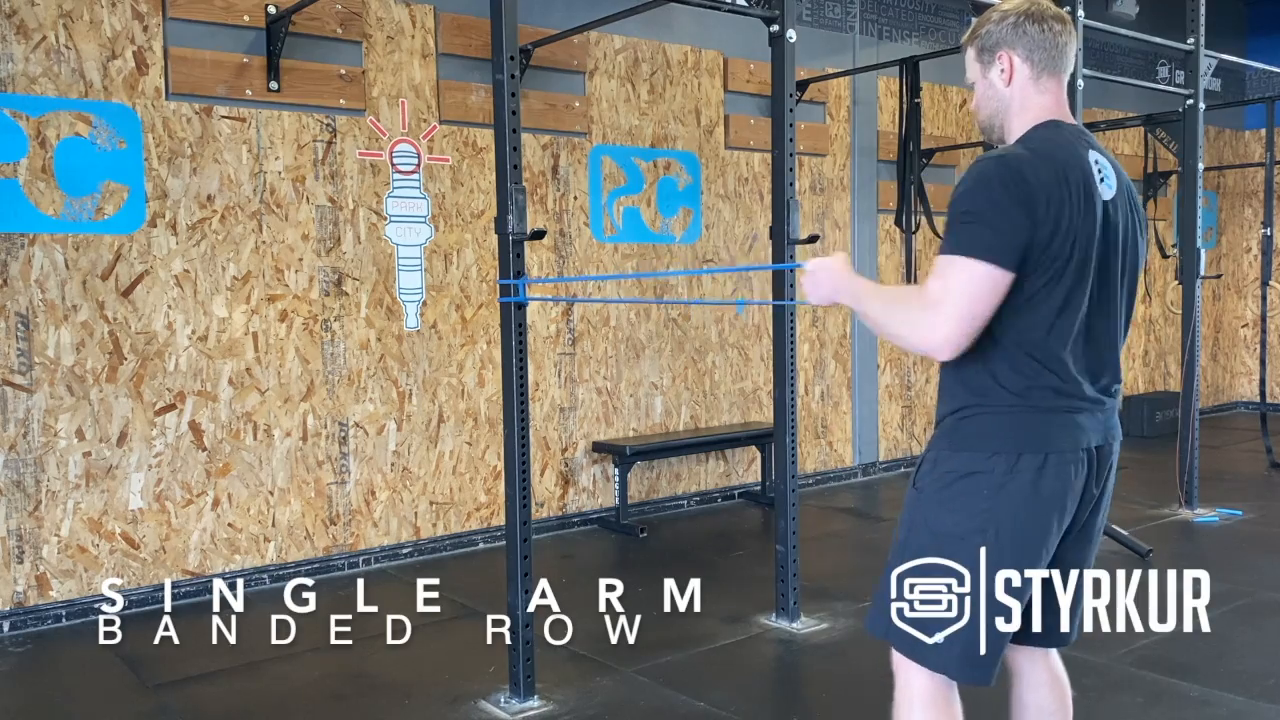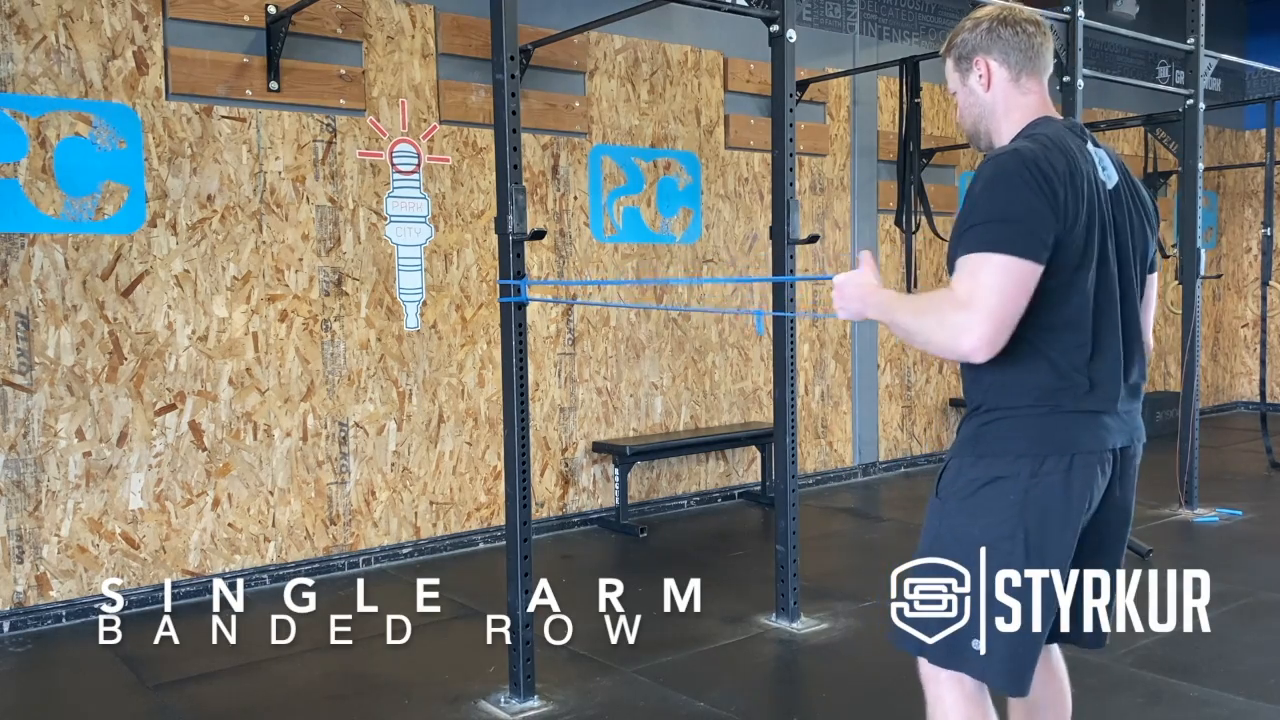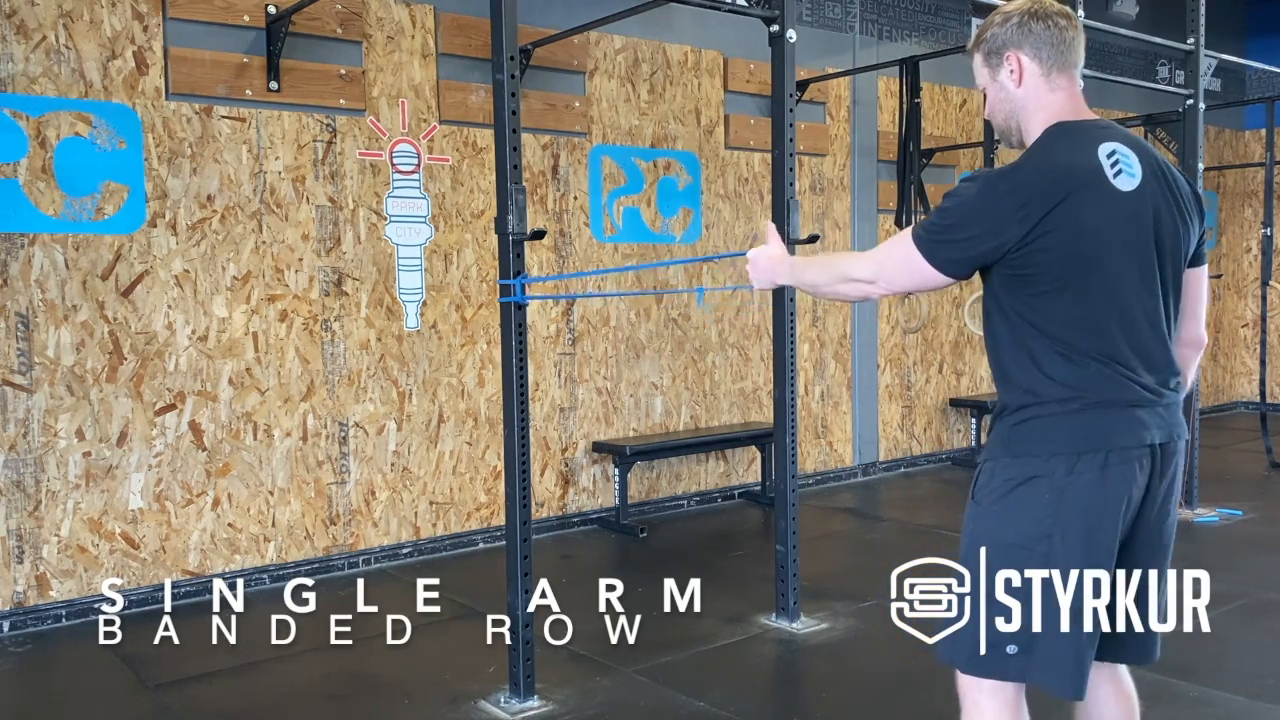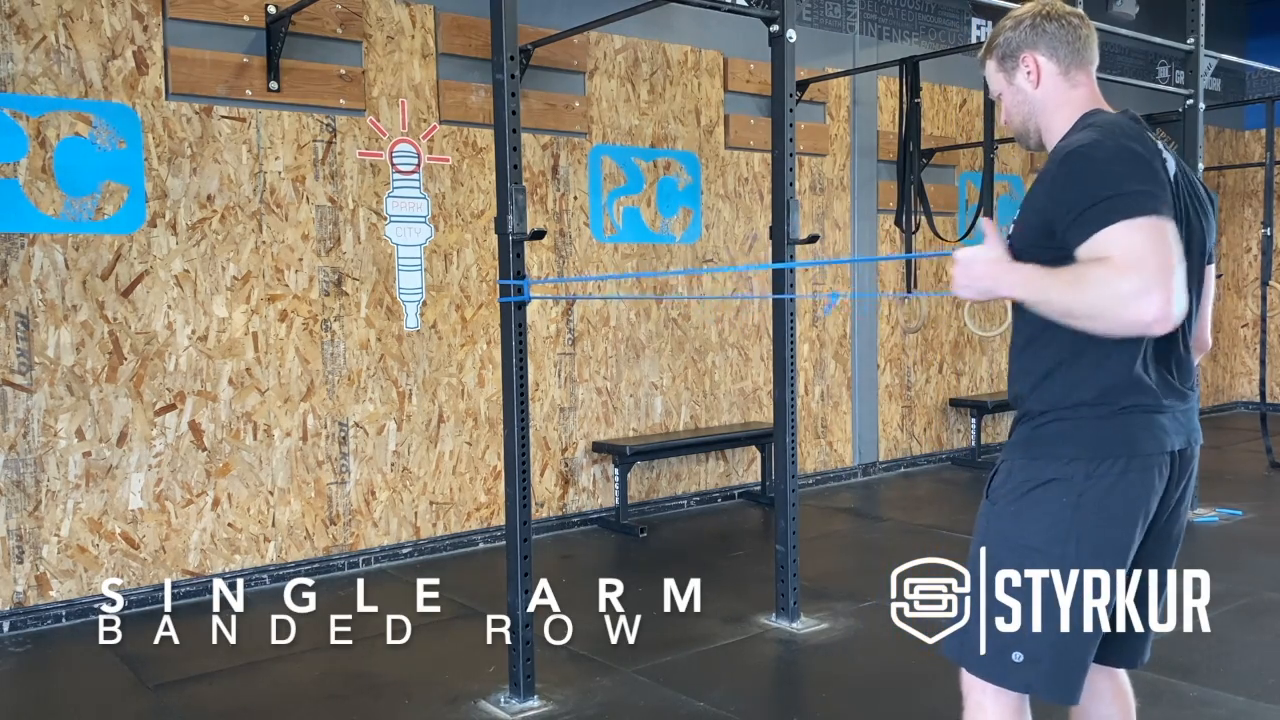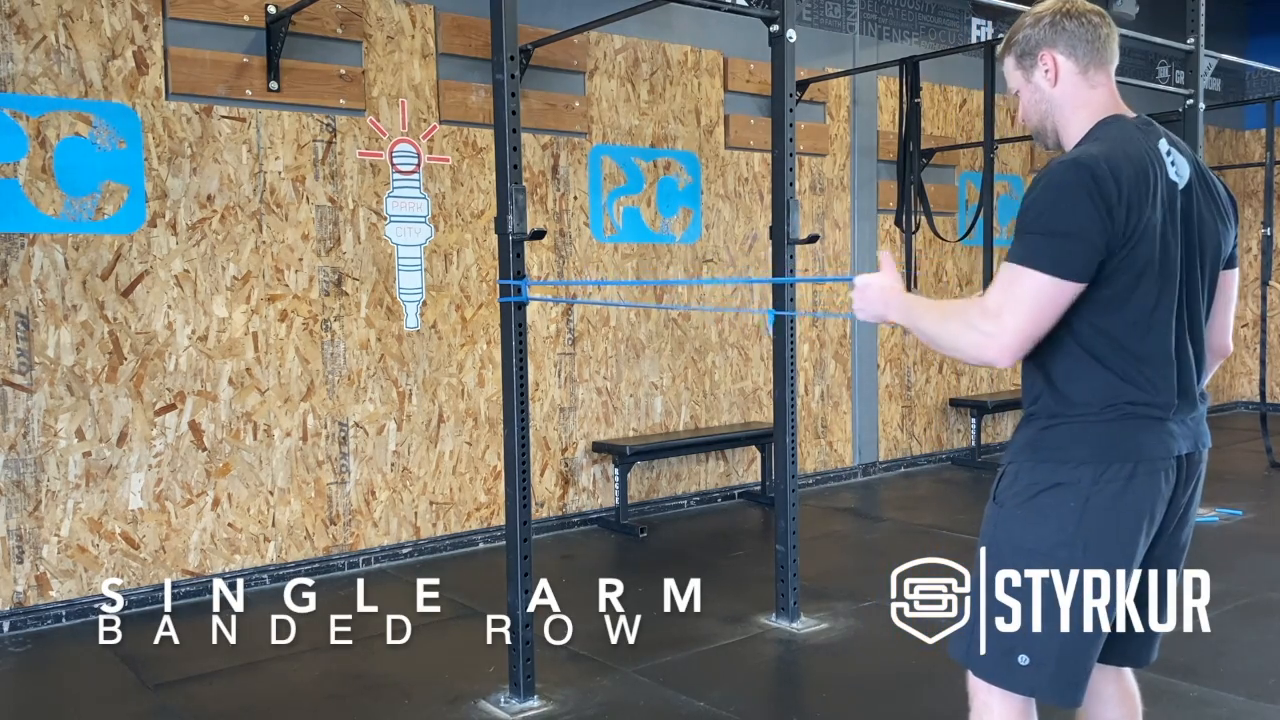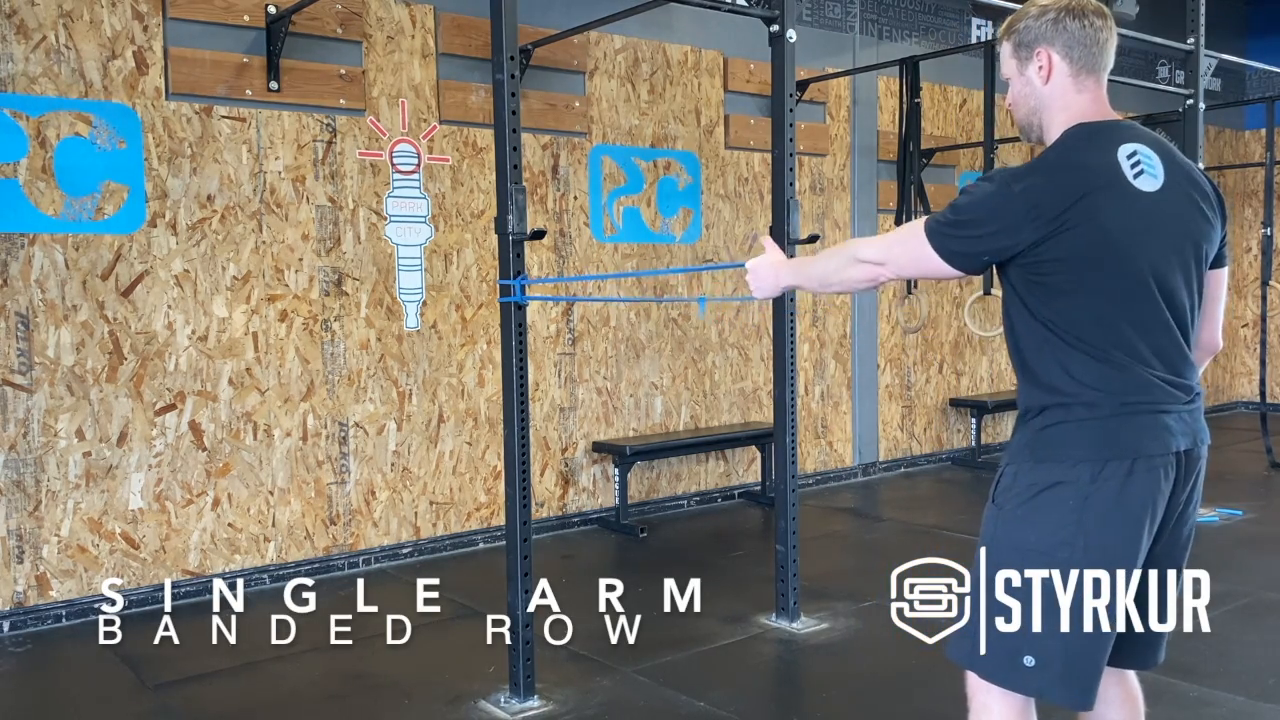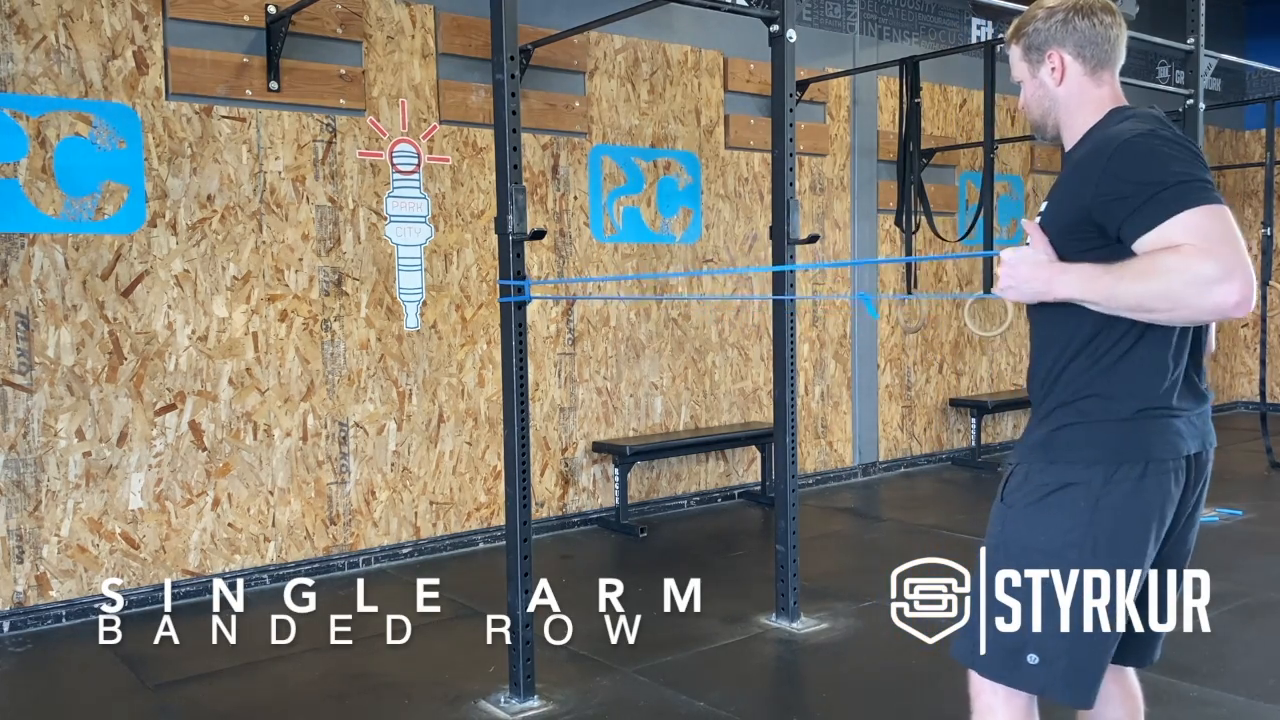
dt=0.7s
person 1, frame 1
left shoulder: (1007, 177)
right shoulder: (1114, 184)
left elbow: (938, 330)
left wrist: (841, 283)
left hip: (997, 453)
right hip: (1086, 446)
left knee: (922, 657)
right knee: (1028, 641)
person 1, frame 2
left shoulder: (1018, 172)
right shoulder: (1117, 177)
left elbow: (972, 331)
right elbow: (1139, 335)
left wrist: (874, 299)
left hip: (1021, 455)
right hip: (1112, 444)
right knee: (1027, 643)
person 1, frame 3
left shoulder: (1012, 191)
right shoulder: (1168, 179)
left elbow: (872, 277)
right elbow: (1191, 337)
left wrist: (781, 267)
left hip: (1054, 459)
right hip: (1153, 449)
right knee: (1099, 657)
person 1, frame 4
left shoulder: (1093, 158)
right shoulder: (1161, 165)
left elbow: (1151, 301)
right elbow: (1188, 329)
left wrist: (1009, 278)
left hip: (1075, 457)
right hip: (1159, 446)
right knee: (1094, 656)
person 1, frame 5
left shoulder: (1080, 178)
right shoulder: (1197, 177)
left elbow: (996, 337)
right elbow: (1218, 342)
left wrist: (893, 302)
left hip: (1081, 466)
right hip: (1175, 454)
right knee: (1105, 661)
person 1, frame 6
left shoulder: (1035, 191)
right shoulder: (1190, 180)
left elbow: (878, 260)
right elbow: (1208, 340)
left wrist: (784, 273)
left hip: (1081, 463)
right hip: (1177, 449)
right knee: (1108, 662)
person 1, frame 7
left shoulder: (1129, 152)
right shoulder: (1133, 155)
left elbow: (1226, 285)
right elbow: (1195, 330)
left wrist: (1059, 278)
left hip: (1092, 461)
right hip: (1169, 449)
right knee: (1104, 657)
